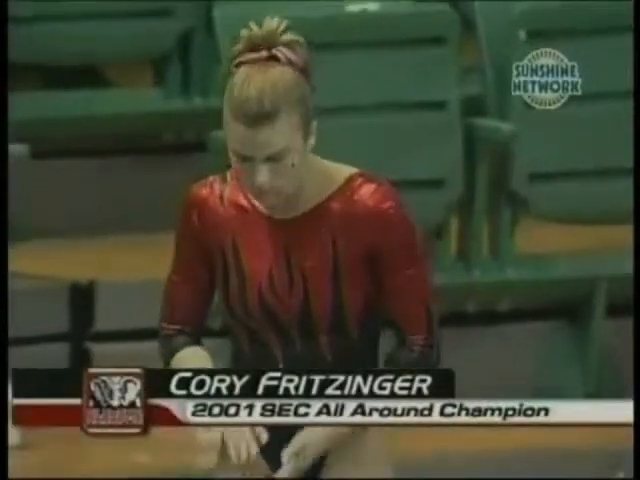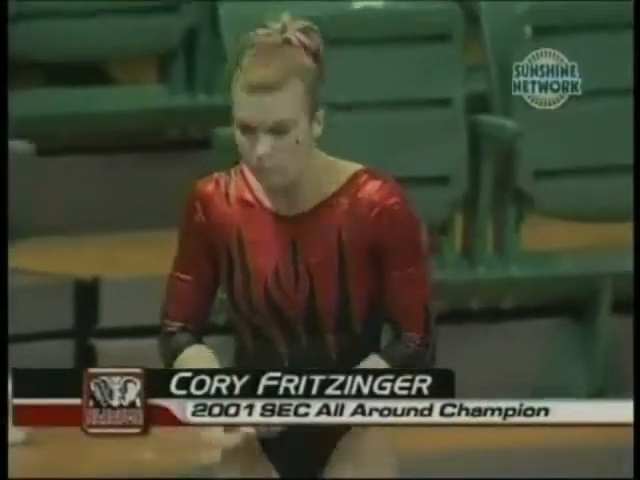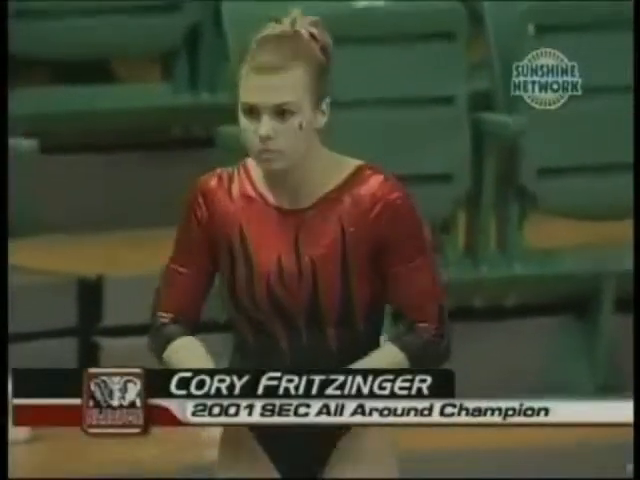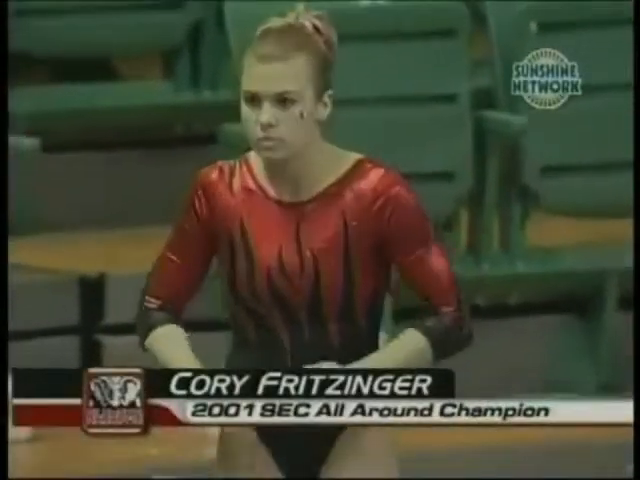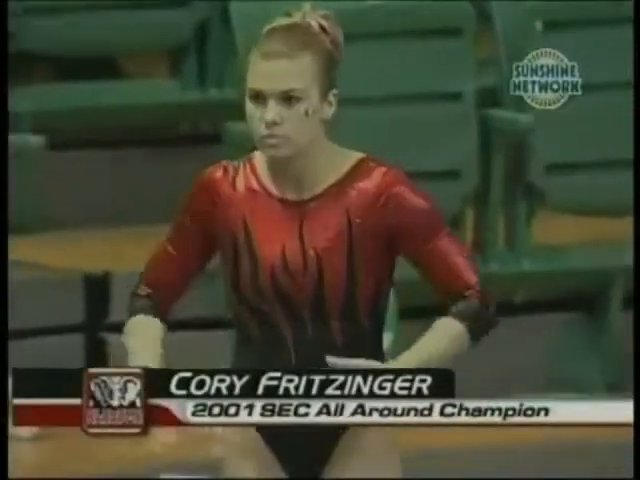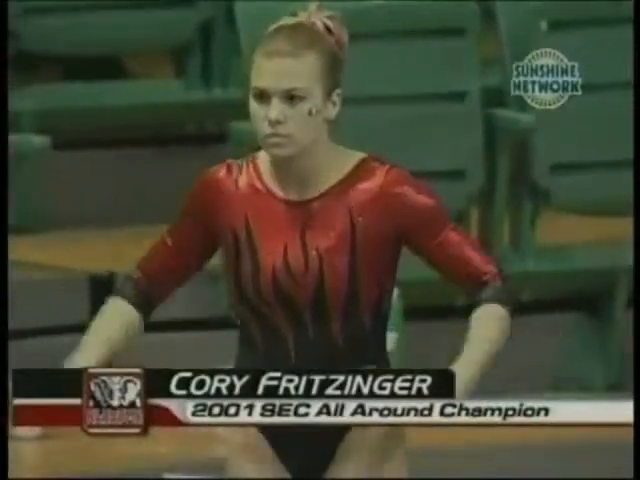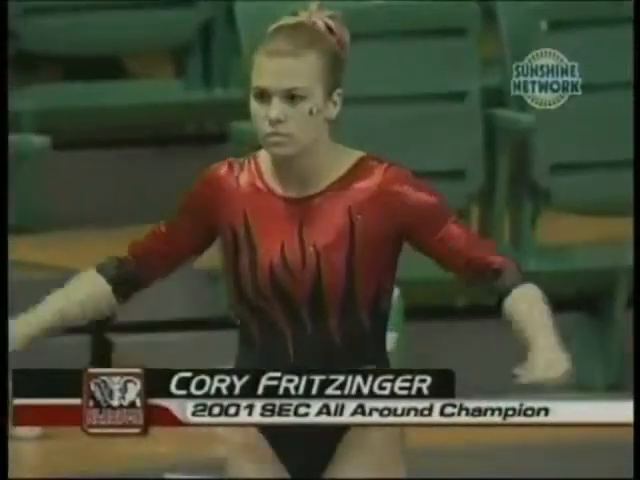
dt=0.1s
person 1, frame 1
left shoulder: (373, 210)
right shoulder: (208, 207)
left elbow: (419, 349)
right elbow: (176, 332)
left wrist: (328, 428)
left hip: (348, 435)
right hip: (254, 438)
person 1, frame 2
left shoulder: (377, 205)
right shoulder: (213, 204)
left elbow: (415, 346)
right elbow: (177, 331)
left hip: (347, 433)
right hip: (253, 438)
person 1, frame 3
left shoulder: (378, 201)
right shoulder: (216, 198)
left elbow: (430, 336)
right elbow: (170, 323)
left hip: (350, 432)
right hip: (254, 435)
person 1, frame 4
left shoulder: (379, 194)
right shoulder: (217, 191)
left elbow: (451, 323)
right elbow: (155, 311)
left wrist: (353, 376)
left hip: (350, 431)
right hip: (253, 433)
person 1, frame 5
left shoulder: (382, 192)
right shoulder: (221, 191)
left elbow: (473, 304)
right elbow: (149, 300)
left wrist: (396, 372)
left hip: (355, 430)
right hip: (257, 432)
person 1, frame 6
left shoulder: (385, 192)
right shoulder: (224, 190)
left elbow: (491, 290)
right elbow: (141, 290)
left wrist: (462, 377)
right wrist: (80, 367)
left hip: (359, 432)
right hip: (259, 432)
person 1, frame 7
left shoulder: (384, 191)
right shoulder: (223, 188)
left elbow: (499, 273)
right elbow: (130, 271)
left wrist: (545, 343)
right wrist: (26, 326)
left hip: (357, 430)
right hip: (258, 431)
